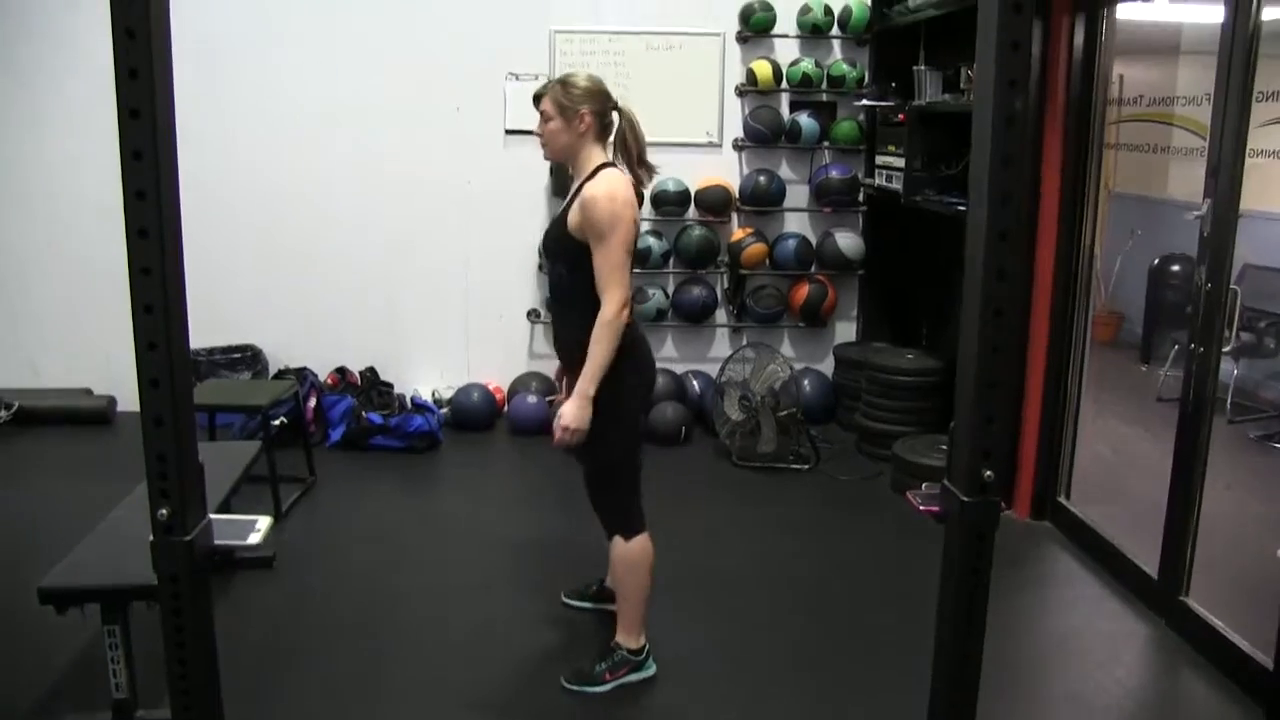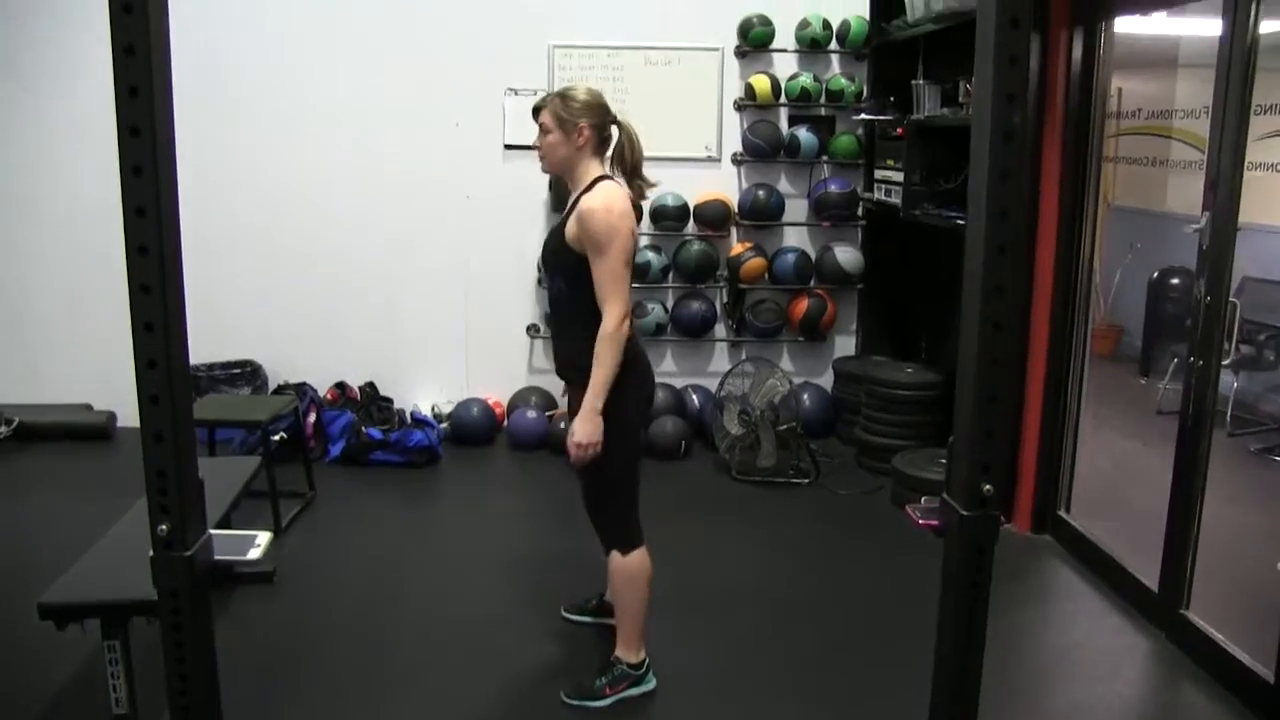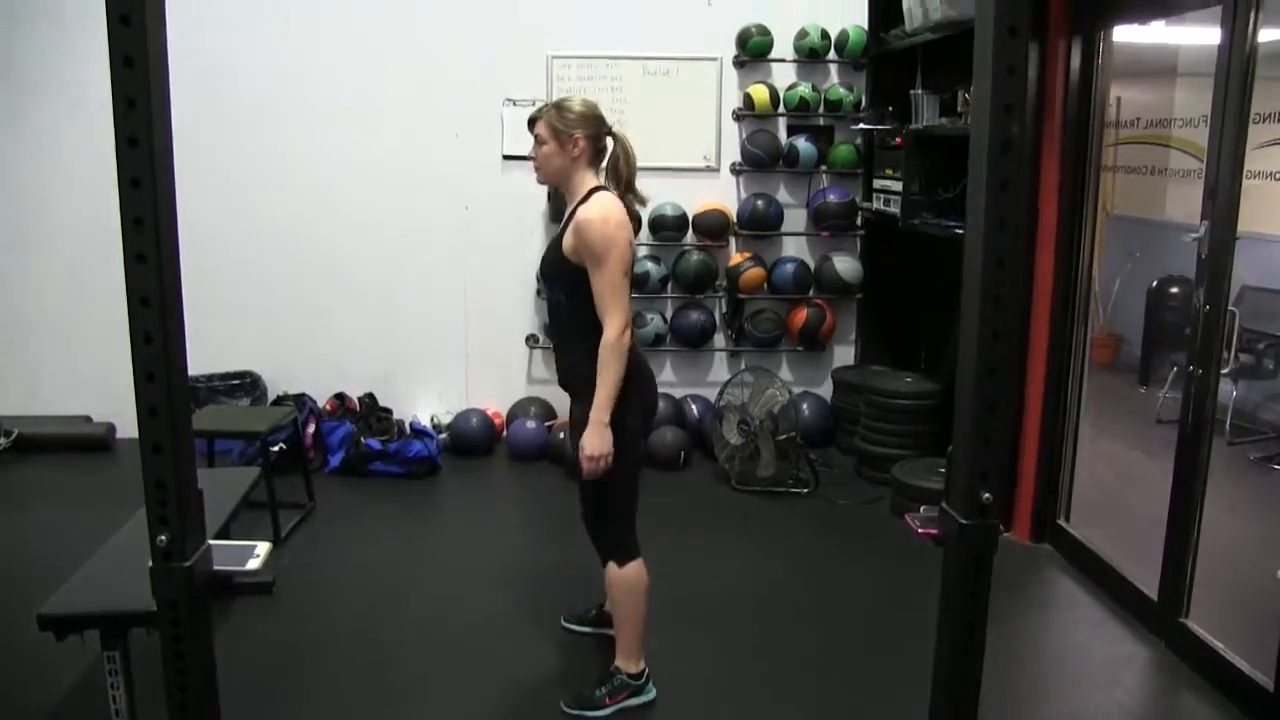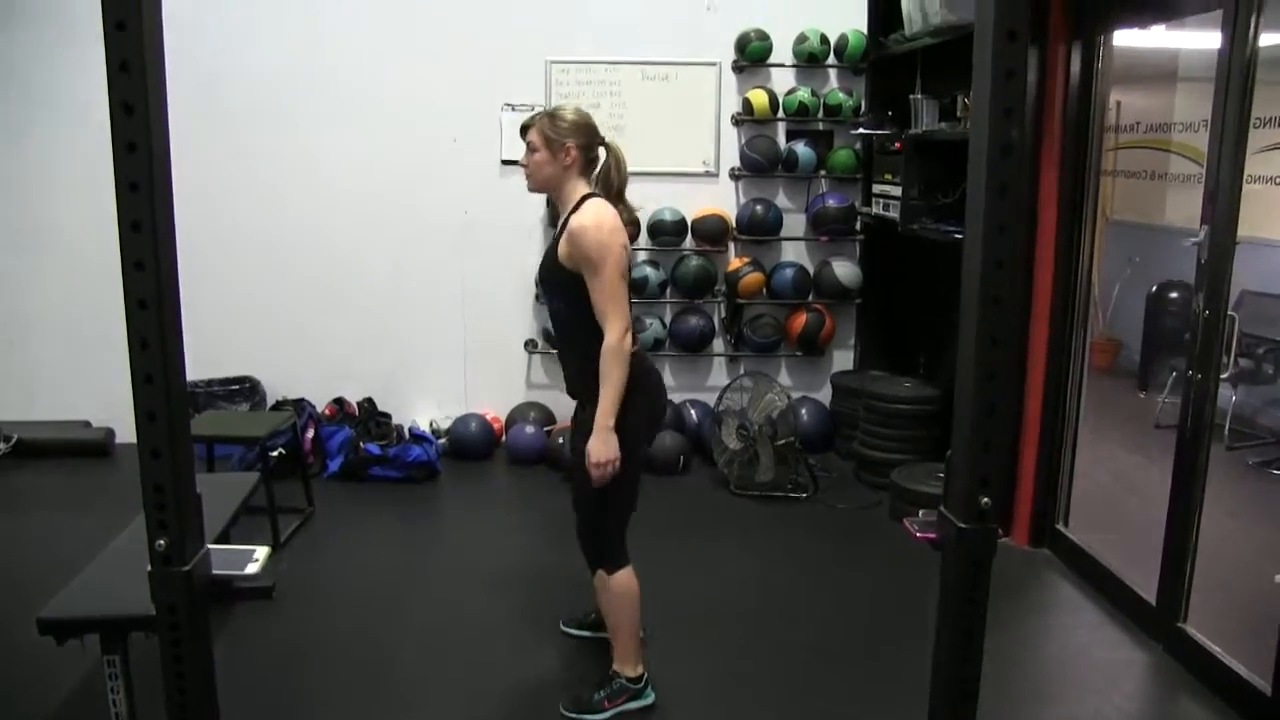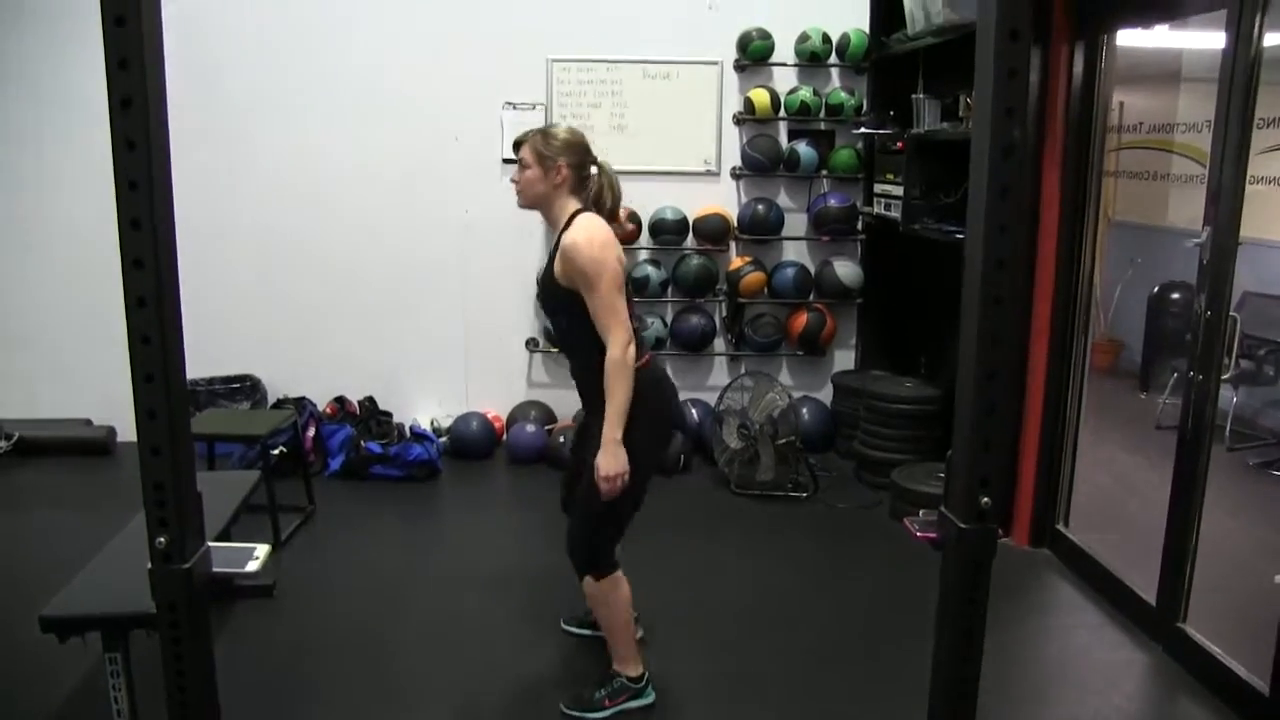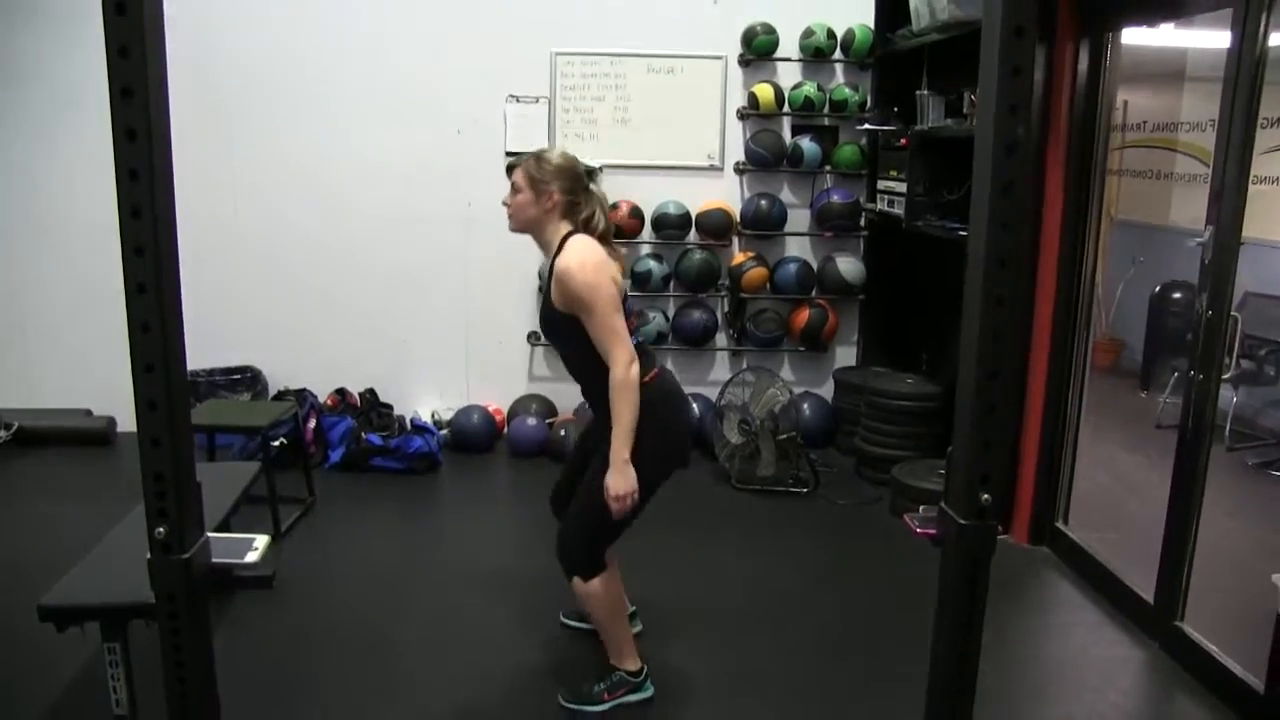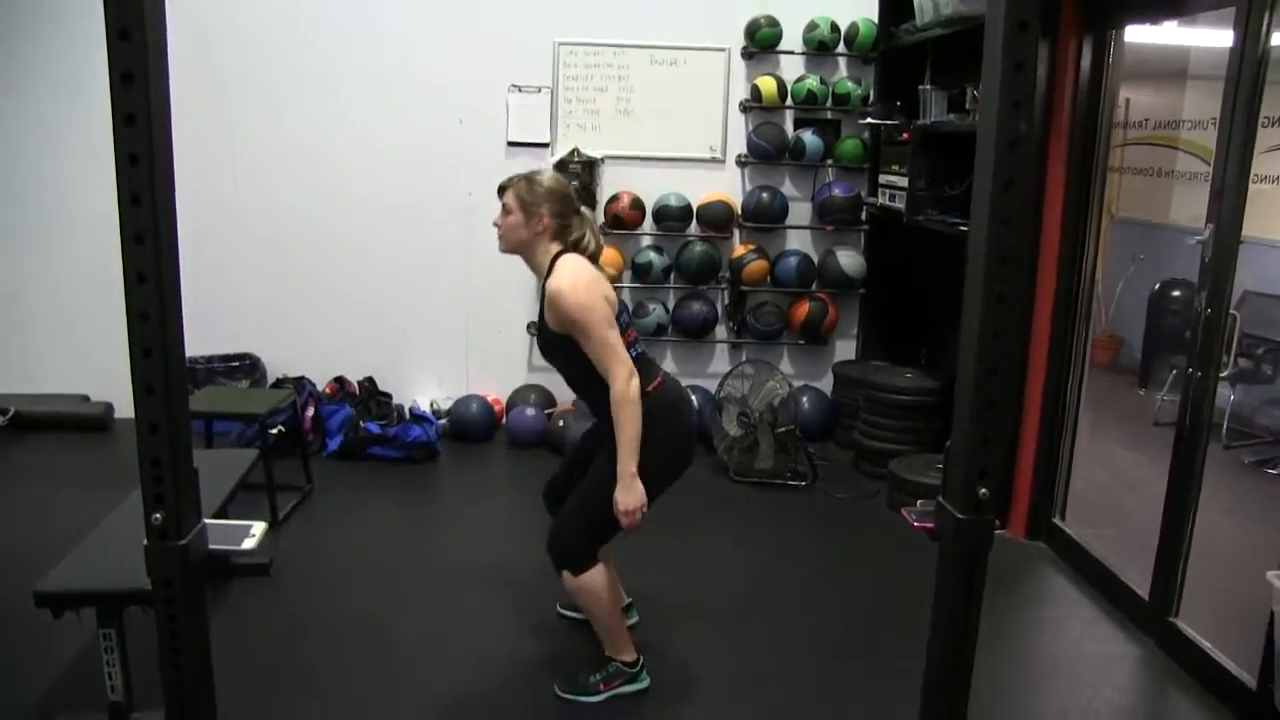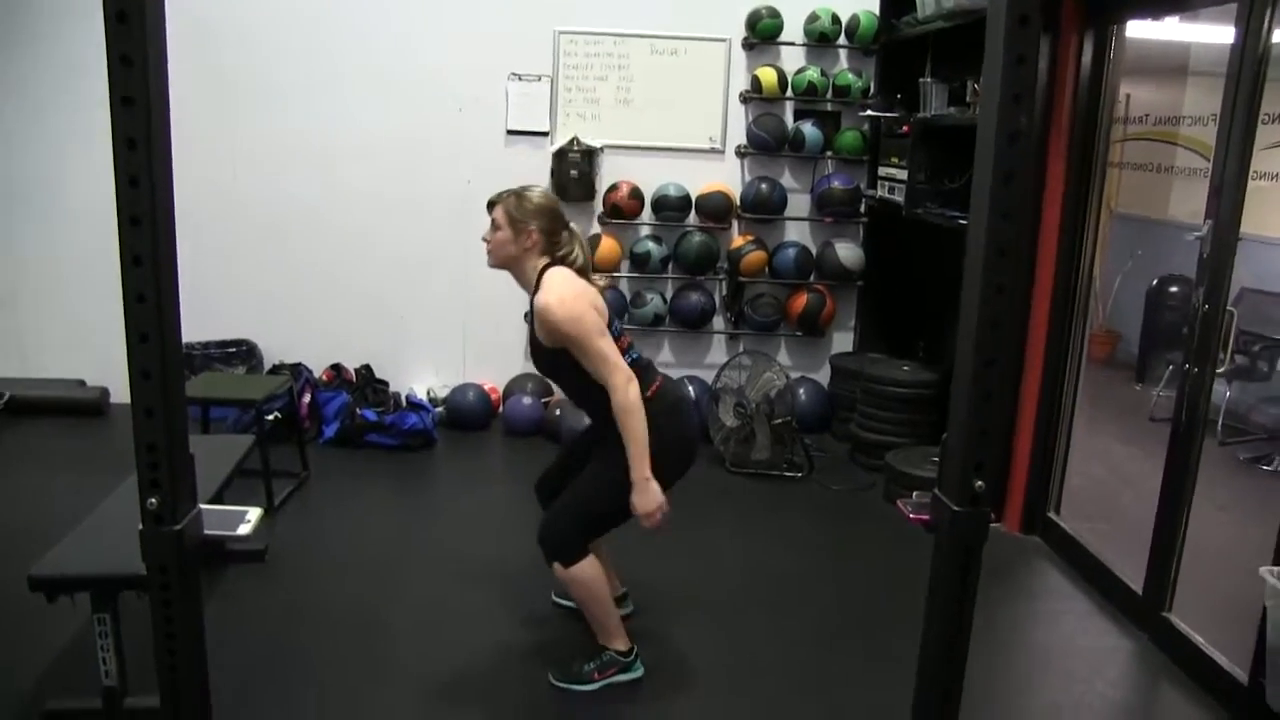
dt=0.1s
person 1, frame 1
left shoulder: (606, 192)
right shoulder: (591, 184)
left elbow: (615, 305)
left wrist: (582, 396)
right wrist: (573, 372)
left hip: (610, 370)
right hip: (592, 362)
left knee: (619, 504)
right knee: (603, 490)
left ankle: (631, 651)
right ankle: (618, 586)
person 1, frame 2
left shoulder: (603, 204)
right shoulder: (588, 197)
left elbow: (615, 318)
left wrist: (591, 412)
left hip: (611, 384)
right hip: (594, 376)
left knee: (617, 518)
right knee: (601, 504)
left ankle: (631, 665)
right ankle: (617, 600)
person 1, frame 3
left shoulder: (598, 215)
right shoulder: (585, 208)
left elbow: (617, 329)
left wrist: (599, 424)
left hip: (613, 392)
right hip: (595, 386)
left knee: (612, 527)
right knee: (599, 513)
right ankle: (616, 611)
person 1, frame 4
left shoulder: (592, 222)
right shoulder: (579, 214)
left elbow: (617, 334)
left wrist: (606, 429)
left hip: (621, 399)
right hip: (600, 392)
left knee: (601, 535)
right knee: (591, 518)
right ankle: (612, 614)
person 1, frame 5
left shoulder: (583, 239)
right shoulder: (575, 230)
left elbow: (620, 344)
left wrist: (612, 445)
left hip: (637, 406)
right hip: (615, 398)
left knee: (588, 543)
right knee: (580, 511)
right ankle: (612, 613)
person 1, frame 6
left shoulder: (576, 262)
right shoulder: (571, 251)
left elbow: (624, 364)
left wrist: (621, 463)
right wrist: (609, 447)
left hip: (651, 419)
right hip: (629, 411)
left knee: (578, 547)
right knee: (568, 506)
left ankle: (629, 673)
right ankle: (615, 608)
person 1, frame 7
left shoulder: (566, 286)
right shoulder: (562, 270)
left elbow: (621, 377)
left wrist: (629, 478)
left hip: (656, 427)
right hip: (641, 413)
left knee: (567, 542)
right knee: (560, 498)
left ankle: (624, 665)
right ankle: (613, 601)
person 1, frame 8
left shoulder: (553, 299)
right shoulder: (554, 280)
left elbow: (622, 384)
left wrist: (642, 480)
left hip: (658, 429)
right hip: (641, 415)
left knee: (559, 536)
right knee: (552, 491)
left ankle: (618, 653)
right ankle: (609, 591)
